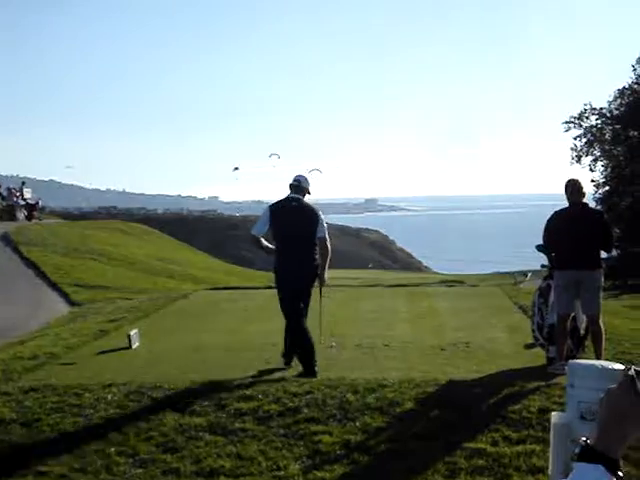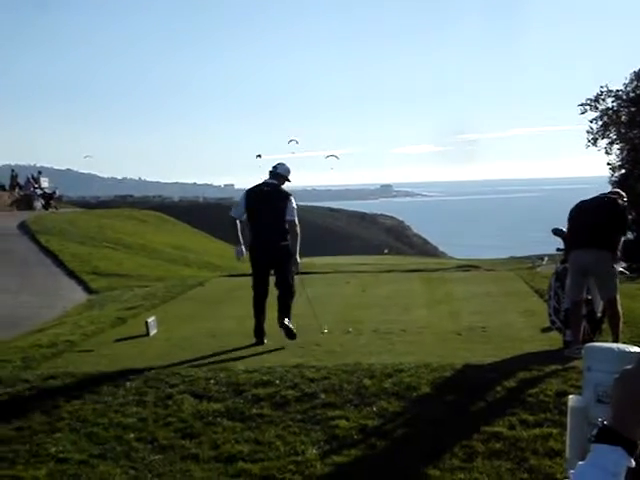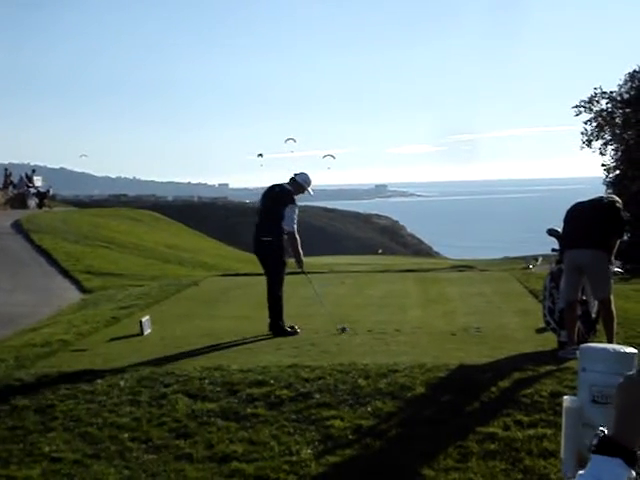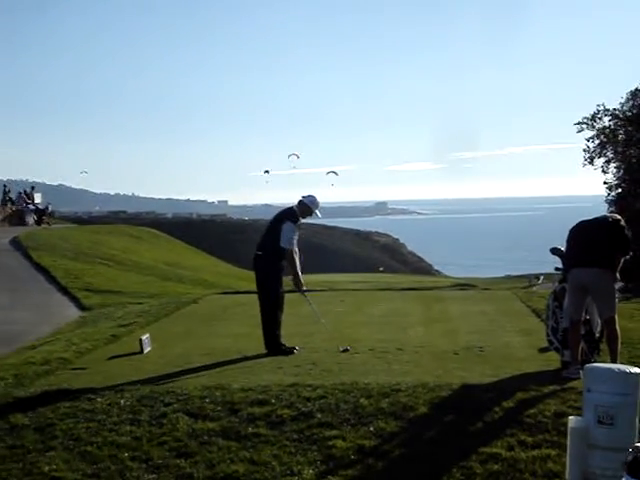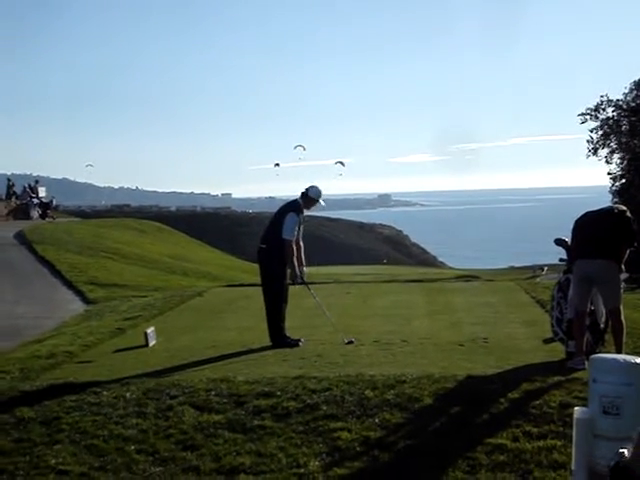
dt=1s
person 1, frame 1
left shoulder: (273, 210)
right shoulder: (314, 212)
left elbow: (256, 237)
right elbow: (324, 244)
left wrist: (272, 248)
right wrist: (323, 271)
left hip: (285, 269)
right hip: (308, 269)
left knee: (294, 316)
right knee: (298, 313)
left ankle: (309, 366)
right ankle: (289, 354)
person 1, frame 2
left shoulder: (249, 193)
right shoulder: (285, 196)
left elbow: (235, 218)
right elbow: (293, 226)
left wrist: (239, 244)
right wrist: (296, 253)
left hip: (257, 248)
right hip: (281, 248)
left knee: (260, 291)
right knee: (286, 287)
left ankle: (260, 334)
right ankle: (284, 319)
person 1, frame 3
left shoulder: (271, 190)
right shoulder: (289, 202)
left elbow: (260, 212)
right elbow: (291, 234)
right wrist: (299, 257)
left hip: (261, 241)
right hip: (272, 245)
left knee: (273, 283)
right knee: (276, 286)
left ankle: (276, 323)
right ankle: (278, 326)
person 1, frame 4
left shoulder: (294, 218)
right shoulder: (289, 220)
left elbow: (293, 249)
right elbow: (289, 253)
left wrist: (298, 275)
right wrist: (297, 277)
left hip: (271, 262)
right hip: (266, 263)
left knee: (275, 304)
right knee: (272, 305)
left ankle: (275, 343)
right ankle: (274, 346)
person 1, frame 5
left shoulder: (298, 211)
right shoulder: (293, 213)
left elbow: (298, 242)
right elbow: (289, 245)
left wrist: (302, 267)
right wrist: (294, 270)
left hip: (275, 256)
right hip: (271, 256)
left knee: (279, 297)
right knee: (276, 298)
left ankle: (279, 335)
right ankle: (278, 338)
person 2, frame 1
left shoulder: (557, 218)
right shoulder: (598, 217)
left elbow: (548, 246)
right elbow: (608, 246)
left hip: (564, 271)
right hip: (591, 270)
left knee: (562, 318)
right knee: (594, 318)
left ankle: (560, 362)
right ankle: (599, 362)
person 2, frame 2
left shoulder: (580, 206)
right shoulder: (617, 205)
right elbow: (619, 232)
right wrist: (615, 253)
left hip: (576, 254)
right hip: (601, 253)
left knee: (576, 301)
right knee: (611, 300)
left ankle: (576, 345)
right ankle: (616, 345)
person 2, frame 3
left shoulder: (575, 208)
right shoulder: (613, 205)
left elbow: (565, 233)
right elbow: (617, 232)
right wrist: (610, 255)
left hip: (570, 253)
right hip: (596, 253)
left knee: (570, 301)
right knee: (605, 301)
left ankle: (571, 346)
person 2, frame 4
left shoulder: (578, 227)
right shoulder: (614, 223)
left elbow: (568, 254)
right elbow: (623, 249)
right wrist: (614, 273)
left hip: (575, 273)
right hip: (601, 273)
left knee: (574, 322)
right knee: (610, 321)
left ankle: (575, 366)
person 2, frame 5
left shoulder: (583, 218)
right shoulder: (622, 215)
left elbow: (573, 245)
right elbow: (627, 243)
right wrist: (619, 264)
left hip: (581, 265)
right hip: (606, 264)
left knee: (579, 312)
right knee: (615, 312)
left ankle: (579, 357)
